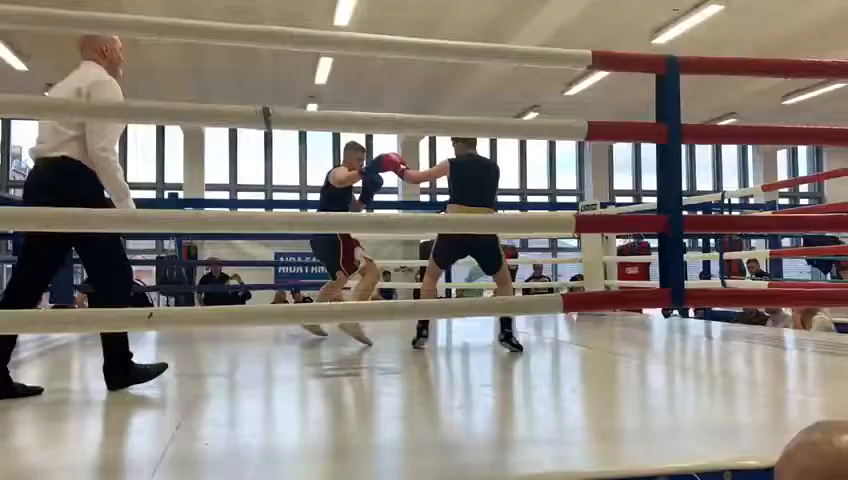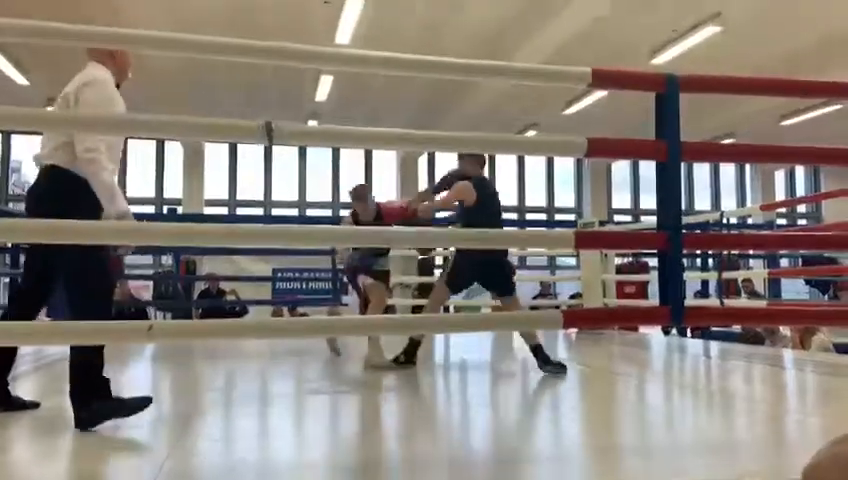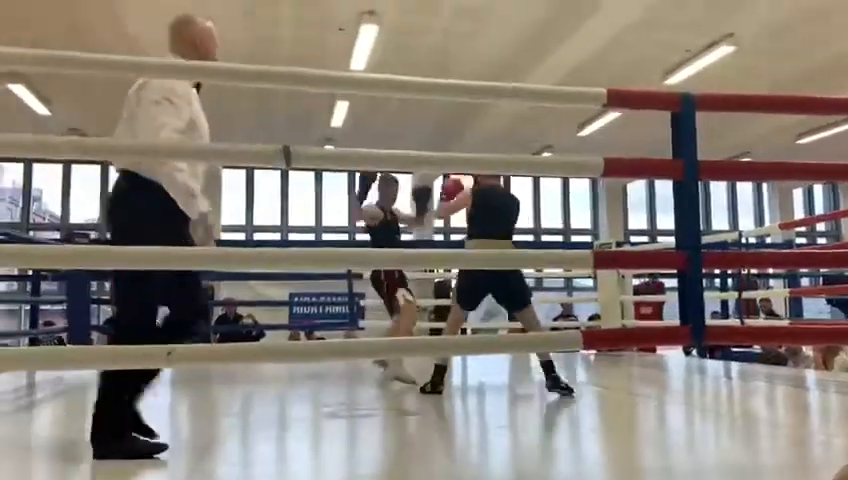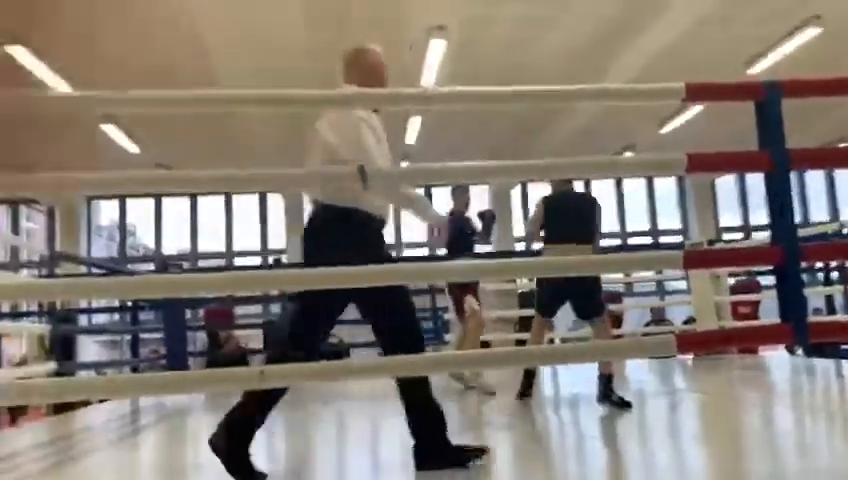
dt=0.4s
person 1, frame 1
left shoulder: (64, 87)
right shoulder: (102, 83)
right elbow: (101, 151)
right wrist: (125, 205)
left hip: (42, 182)
right hip: (74, 185)
right knee: (113, 276)
right ankle: (119, 367)
person 1, frame 2
left shoulder: (84, 87)
right shoulder: (99, 86)
right elbow: (90, 153)
right wrist: (118, 208)
left hip: (57, 194)
right hip: (69, 196)
left knee: (31, 295)
right knee: (93, 294)
right ankle: (90, 398)
person 1, frame 3
left shoulder: (181, 90)
right shoulder: (166, 83)
right elbow: (158, 153)
left wrist: (196, 212)
right wrist: (199, 209)
left hip: (163, 212)
right hip: (143, 207)
left knee: (189, 308)
right knee: (138, 316)
left ankle: (119, 402)
right ankle: (111, 430)
person 1, frame 4
left shoulder: (345, 113)
right shoulder: (350, 112)
right elbow: (379, 175)
right wrist: (431, 214)
left hip: (352, 235)
right hip: (344, 235)
left knee: (403, 333)
right knee: (302, 343)
left ankle: (432, 445)
right ankle: (237, 433)
person 2, frame 1
left shoulder: (451, 165)
right shoulder: (493, 168)
left elbow: (415, 178)
left wrist: (400, 169)
left knee: (432, 274)
right knee: (504, 280)
left ankle: (423, 329)
right ankle: (506, 331)
person 2, frame 2
left shoulder: (465, 186)
right shoulder: (490, 189)
left elbow: (434, 208)
left hip: (473, 254)
right hip: (497, 255)
left knee: (435, 301)
right knee: (513, 308)
left ankle: (410, 352)
right ankle: (542, 357)
person 2, frame 3
left shoulder: (473, 194)
right shoulder: (514, 201)
left elbow: (442, 213)
left wrist: (447, 199)
left knee: (454, 321)
right knee: (530, 320)
left ankle: (437, 380)
right ankle: (551, 376)
person 2, frame 4
left shoulder: (545, 203)
right shoulder: (591, 203)
left elbow: (532, 235)
right elbow: (595, 239)
left knee: (539, 325)
right knee: (601, 327)
left ankle: (527, 383)
right ankle: (606, 389)
person 3, frame 1
left shoulder: (345, 182)
right shoulder: (337, 174)
left elbow: (351, 209)
right elbow: (345, 178)
left wrist: (365, 197)
right wrist: (371, 168)
left hip: (320, 237)
right hip: (332, 235)
left knee: (339, 279)
right knee: (371, 271)
left ankle: (311, 321)
right ankle: (350, 319)
person 3, frame 2
left shoulder: (385, 210)
right shoulder: (349, 222)
right elbow: (347, 256)
left hip: (382, 268)
right hip: (360, 268)
left knee: (371, 313)
right knee: (379, 296)
right ankle: (374, 354)
person 3, frame 3
left shoulder: (393, 213)
right shoulder: (375, 211)
left elbow: (416, 221)
right elbow: (357, 214)
right wrist: (362, 195)
left hip: (394, 270)
right hip: (383, 272)
left knee: (402, 316)
right knee: (410, 311)
right ankle: (396, 364)
person 3, frame 4
left shoulder: (467, 221)
right shoulder: (449, 221)
left elbow: (482, 239)
left wrist: (487, 227)
left knee: (468, 324)
right knee: (475, 319)
left ankle: (458, 369)
right ankle: (475, 375)
